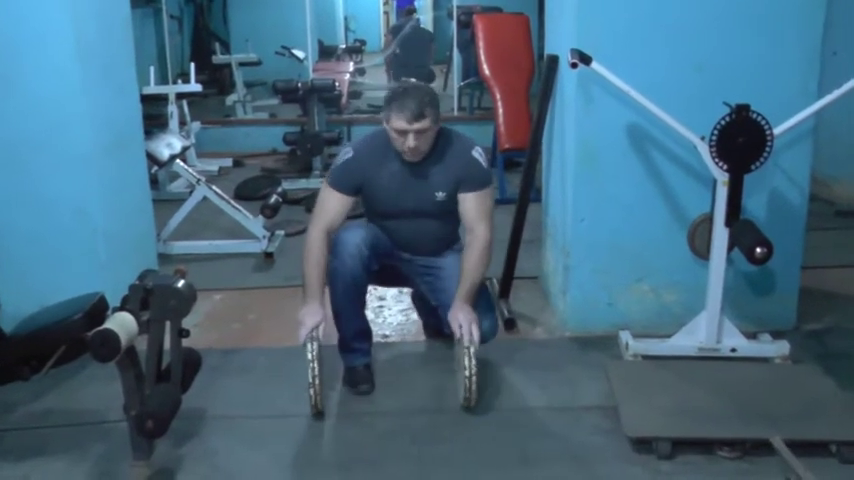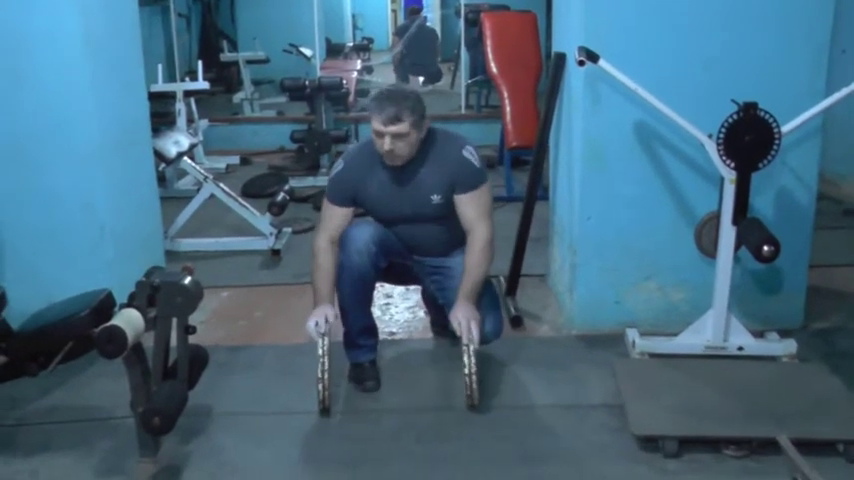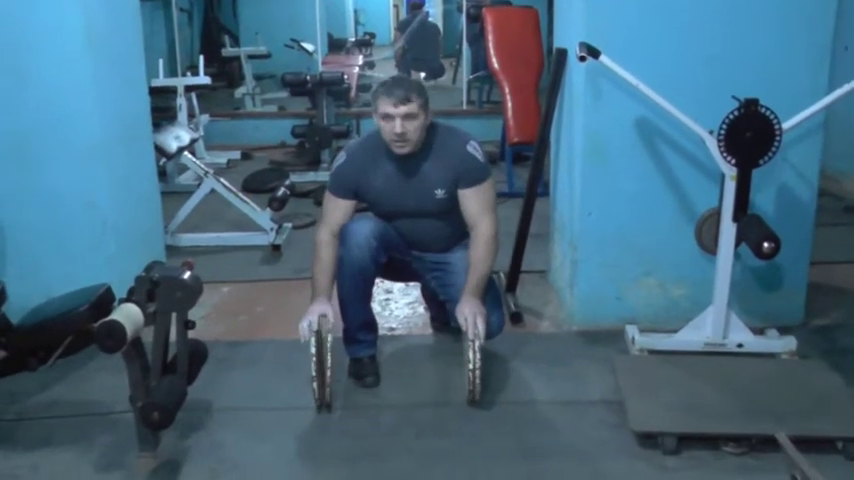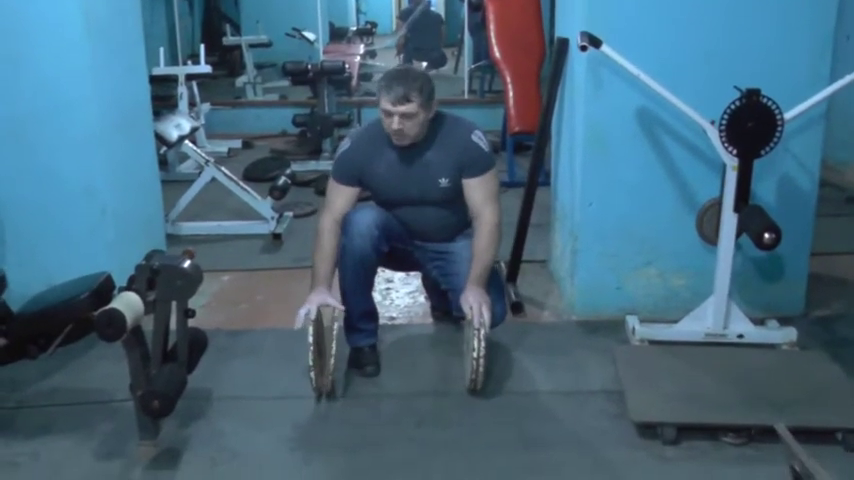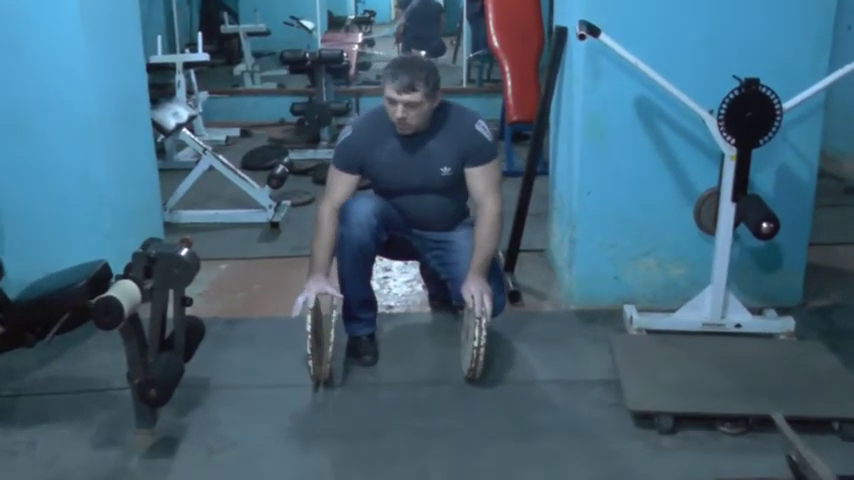
dt=0.4s
person 1, frame 1
left shoulder: (466, 155)
right shoulder: (359, 156)
left elbow: (479, 233)
right elbow: (320, 228)
left wrist: (464, 303)
right wrist: (313, 301)
left hip: (440, 256)
right hip: (384, 251)
left knee: (479, 328)
right knee: (348, 242)
left ankle: (430, 306)
right ankle: (355, 355)
person 1, frame 2
left shoulder: (458, 155)
right shoulder: (352, 166)
left elbow: (480, 232)
right elbow: (327, 238)
left wrist: (465, 301)
right wrist: (323, 302)
left hip: (449, 256)
right hip: (393, 254)
left knee: (485, 329)
right knee: (357, 238)
left ankle: (438, 301)
right ankle: (361, 353)
person 1, frame 3
left shoulder: (462, 150)
right shoulder: (354, 159)
left elbow: (484, 227)
right elbow: (328, 231)
left wrist: (471, 296)
right wrist: (320, 298)
left hip: (448, 253)
right hip: (393, 250)
left knee: (486, 324)
right knee: (356, 233)
left ankle: (438, 299)
right ankle: (361, 348)
person 1, frame 4
left shoulder: (466, 139)
right shoulder: (358, 146)
left elbow: (486, 216)
right elbow: (331, 218)
left wrist: (475, 285)
right wrist: (320, 287)
left hip: (450, 242)
right hip: (395, 239)
left knee: (489, 312)
right knee: (359, 222)
left ankle: (439, 287)
right ankle: (362, 338)
person 1, frame 5
left shoulder: (469, 129)
right shoulder: (360, 133)
left elbow: (488, 205)
right elbow: (331, 206)
left wrist: (477, 274)
right wrist: (318, 274)
left hip: (449, 232)
right hip: (393, 228)
left knee: (488, 302)
right knee: (357, 211)
left ankle: (437, 276)
right ankle: (360, 327)
